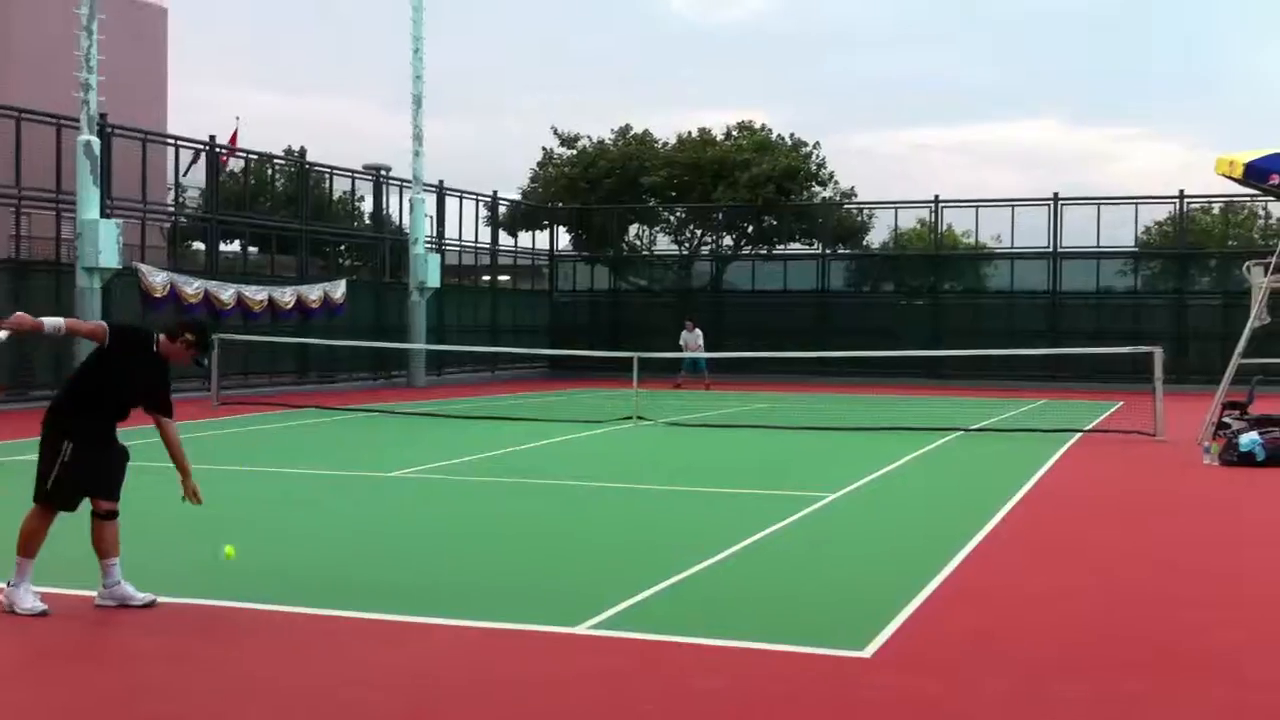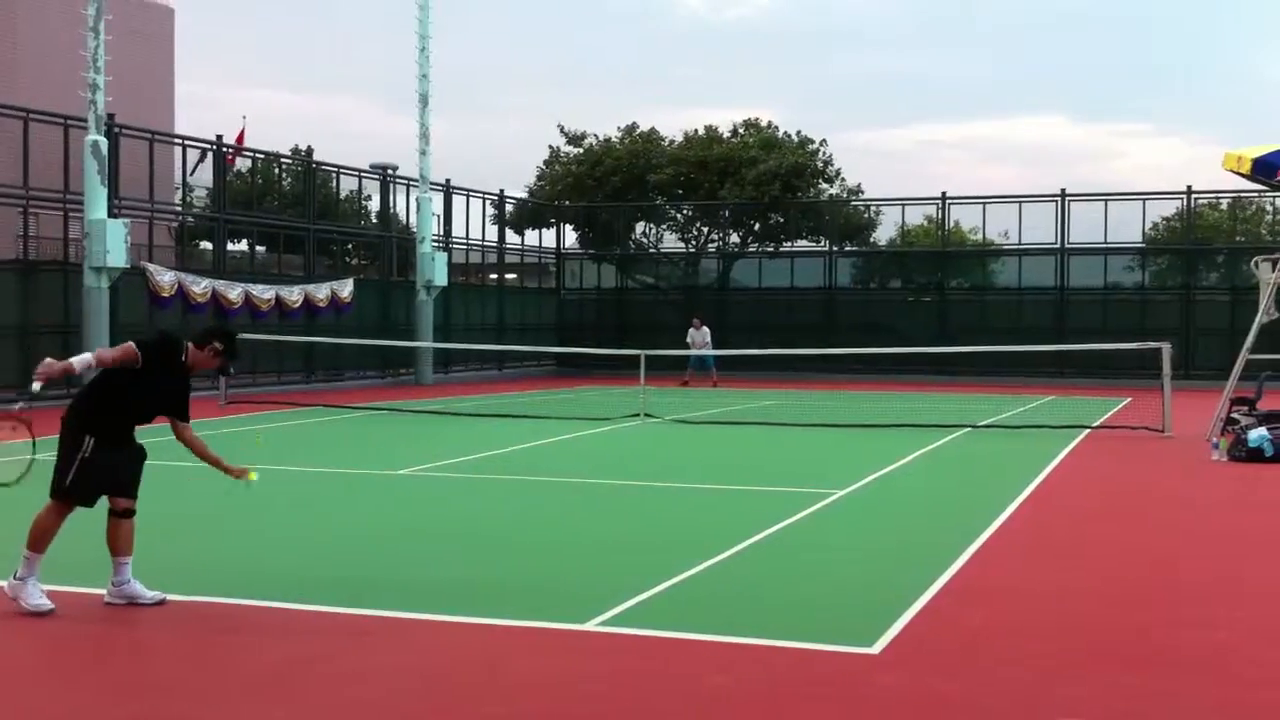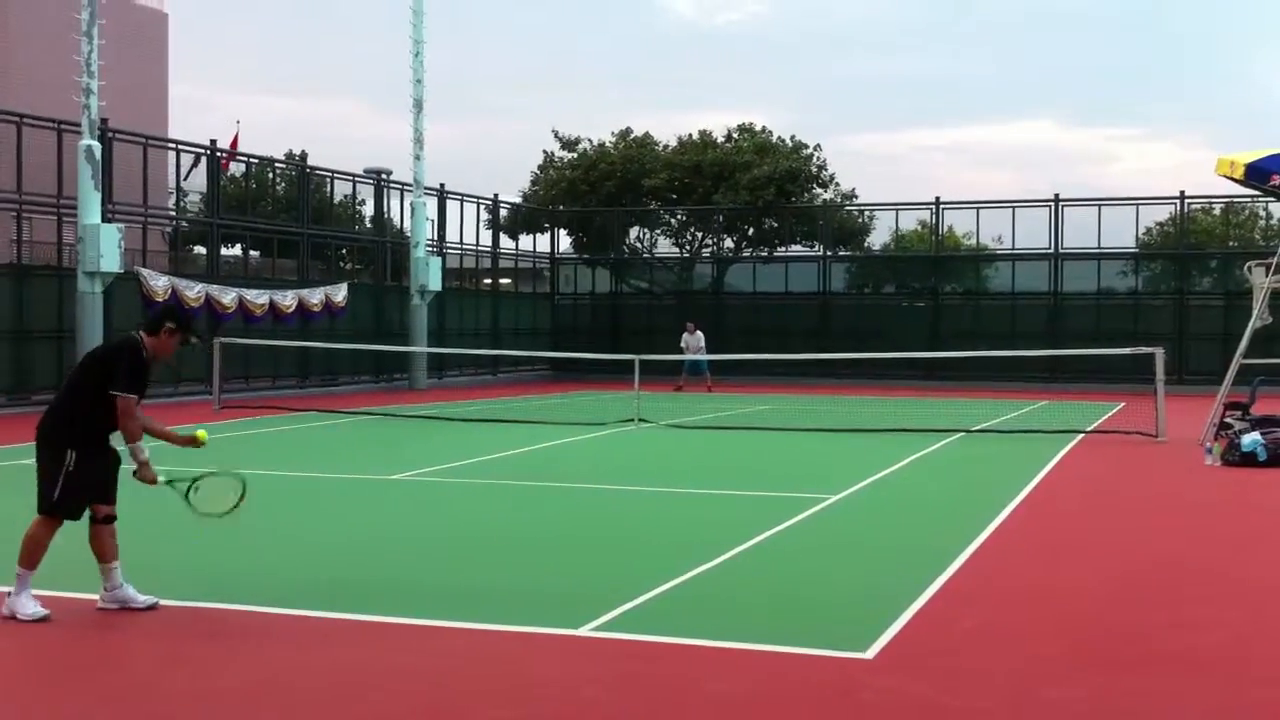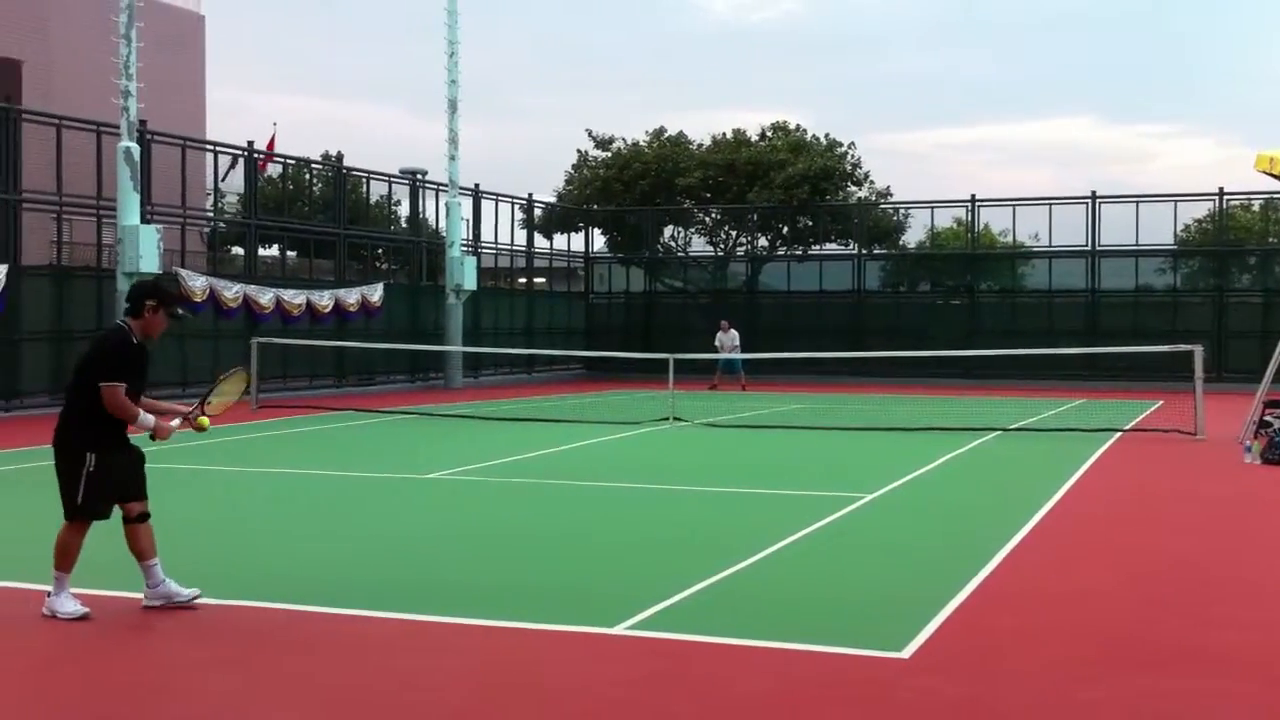
dt=0.5s
person 1, frame 1
left shoulder: (158, 374)
right shoulder: (131, 339)
left elbow: (167, 428)
right elbow: (85, 328)
left wrist: (187, 478)
right wrist: (37, 323)
left hip: (102, 437)
right hip: (67, 430)
left knee: (107, 507)
right knee: (47, 506)
left ankle: (112, 586)
person 1, frame 2
left shoulder: (180, 379)
right shoulder: (165, 348)
left elbow: (183, 432)
right elbow: (115, 356)
left wrist: (224, 466)
right wrist: (67, 367)
left hip: (119, 435)
right hip: (87, 427)
left knee: (124, 505)
right knee: (63, 502)
left ankle: (121, 584)
right ankle: (24, 580)
person 1, frame 3
left shoulder: (138, 357)
right shoulder: (129, 354)
left elbow: (133, 417)
right elbow: (126, 417)
left wrist: (177, 438)
right wrist: (142, 462)
left hip: (91, 441)
right hip: (63, 439)
left knee: (104, 512)
right knee: (52, 515)
left ankle: (114, 589)
person 1, frame 4
left shoulder: (134, 346)
right shoulder: (116, 343)
right elbow: (114, 402)
left wrist: (178, 410)
right wrist: (153, 425)
left hip: (112, 442)
right hip: (83, 443)
left knee: (137, 510)
right knee: (80, 518)
left ankle: (157, 586)
right ankle: (57, 596)
